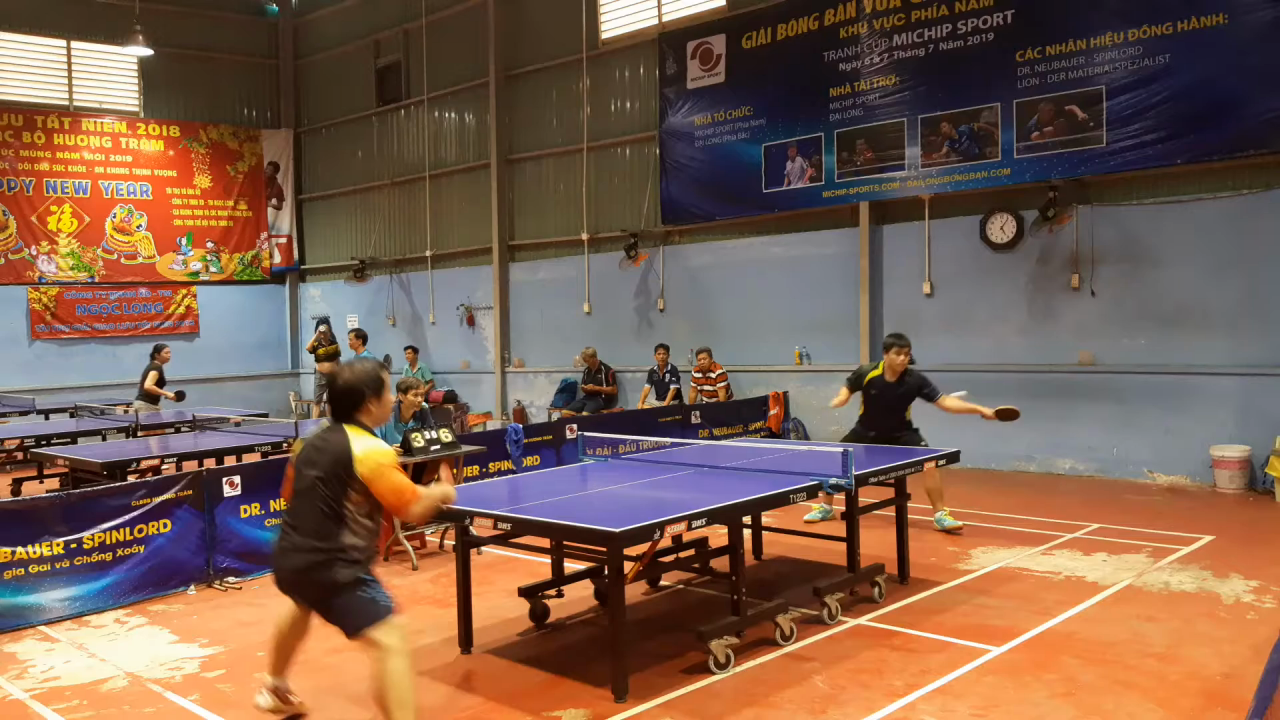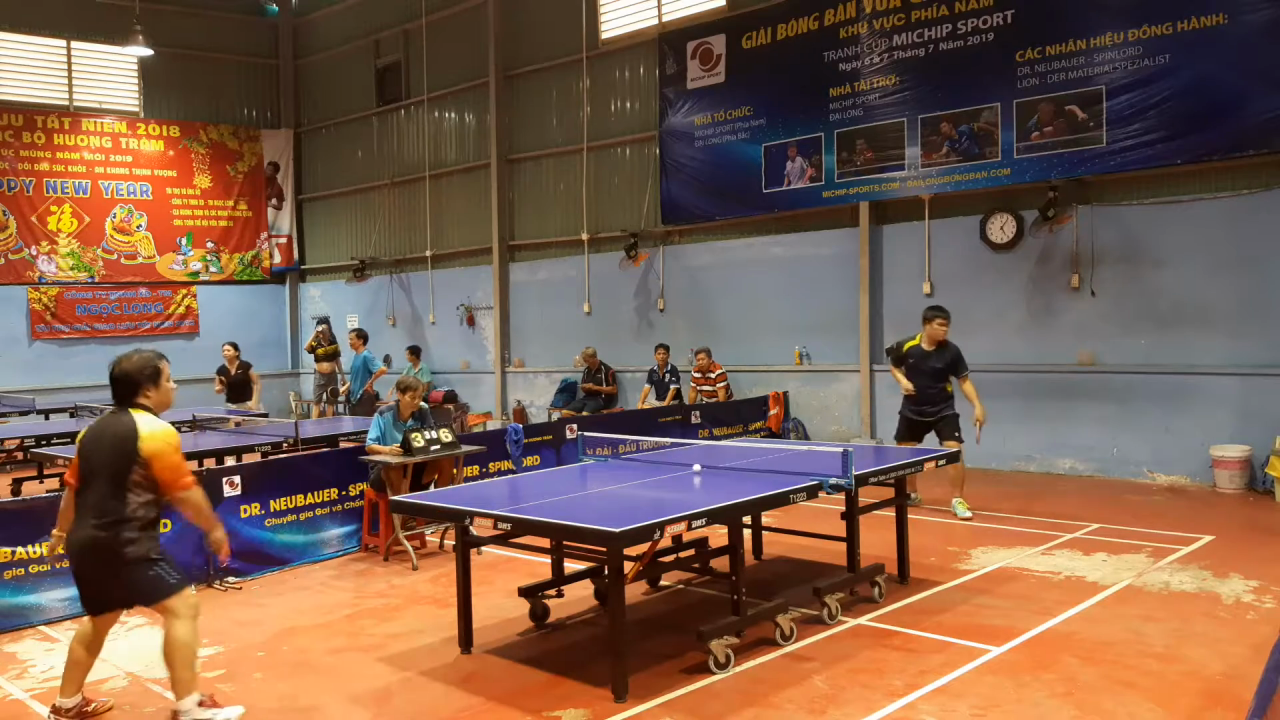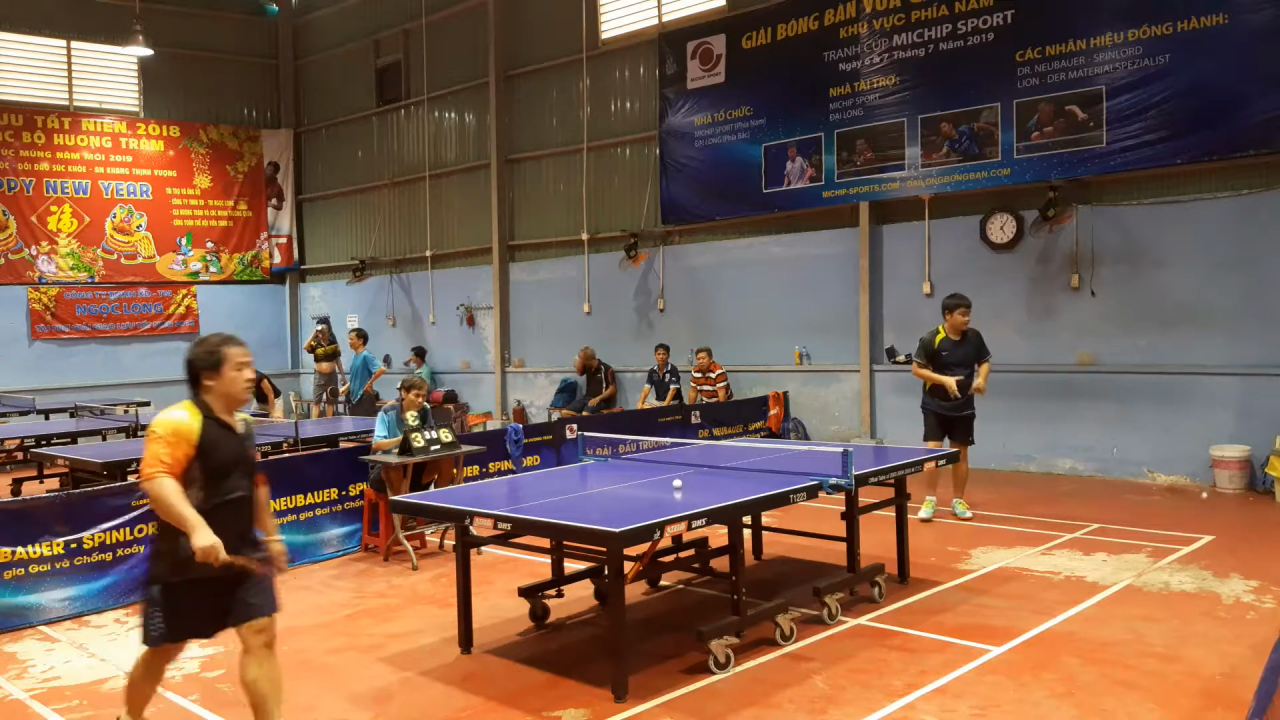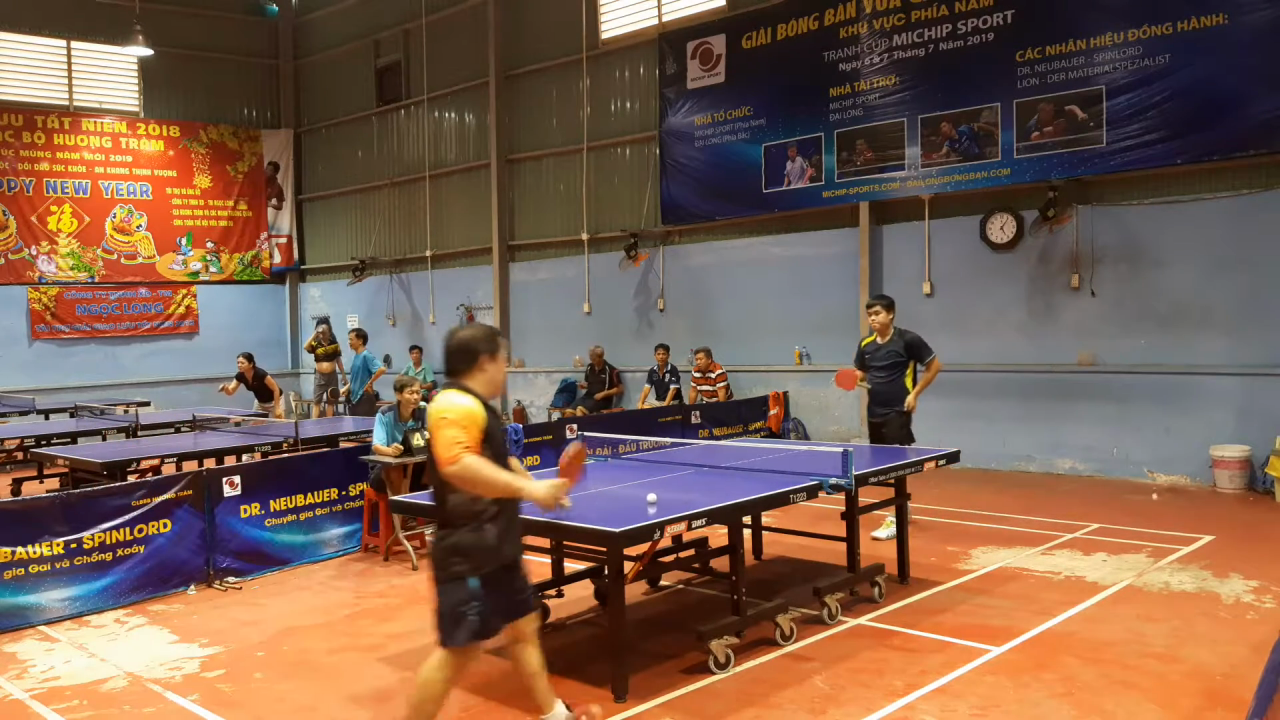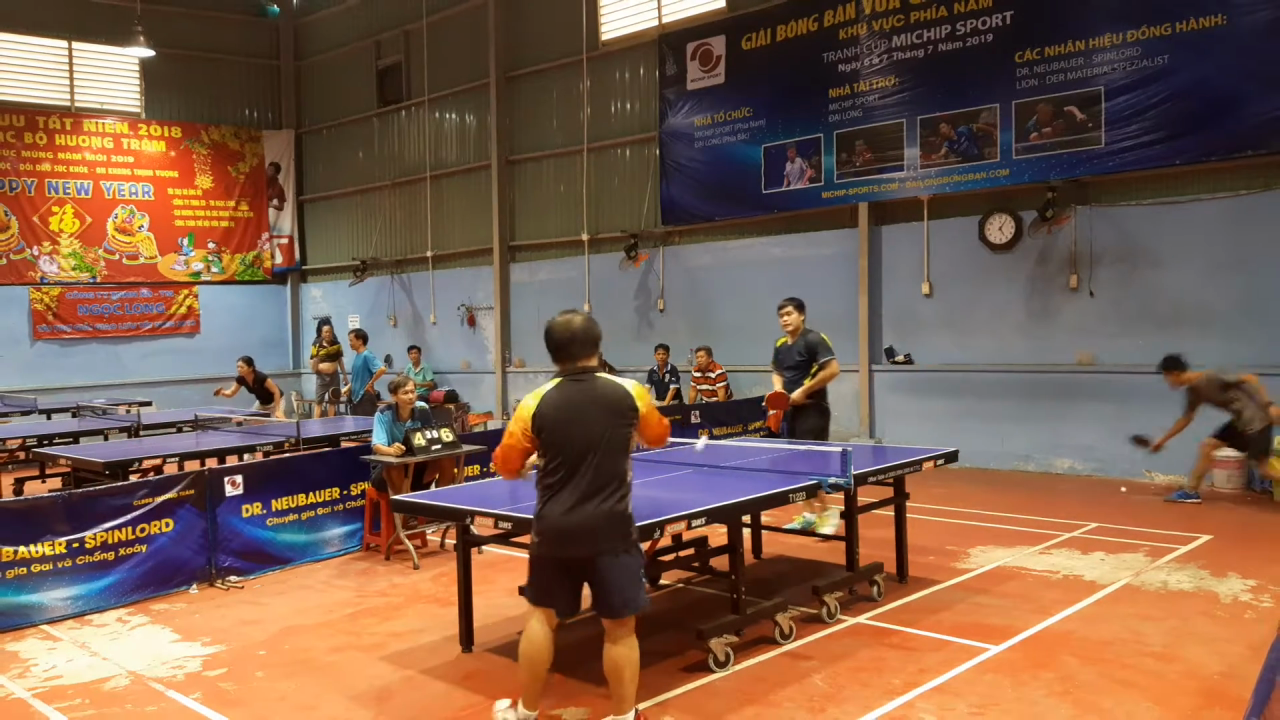
dt=1s
person 1, frame 1
left shoulder: (314, 442)
right shoulder: (372, 452)
left elbow: (291, 495)
right elbow: (412, 508)
right wrist: (444, 491)
left hip: (292, 560)
right hip: (335, 570)
left knee: (303, 609)
right knee: (393, 646)
left ankle: (275, 690)
person 1, frame 2
left shoulder: (97, 428)
right shoulder: (156, 431)
left elbow: (74, 485)
right elbow: (183, 492)
left wrist: (62, 530)
right wrist: (215, 529)
left hip: (88, 542)
right hip: (126, 544)
left knee: (98, 621)
right knee: (184, 607)
person 1, frame 3
left shoulder: (242, 425)
right shoulder: (178, 423)
right elbow: (158, 482)
left wrist: (271, 536)
right wrist: (198, 530)
left hip: (241, 555)
right hip: (191, 563)
left knee: (262, 635)
right knee: (165, 649)
person 1, frame 4
left shoulder: (477, 407)
right shoulder: (456, 407)
right elbow: (458, 467)
left wrist: (539, 489)
right wrist: (528, 488)
left hip: (496, 549)
right hip: (469, 555)
left knee: (524, 629)
right knee: (459, 652)
person 1, frame 5
left shoulder: (536, 403)
right shoulder: (629, 392)
left elbow: (506, 466)
right elbow: (659, 436)
left hip: (555, 530)
right hip: (610, 528)
left knee: (542, 617)
right knee: (620, 627)
person 2, frame 1
left shoulder: (915, 380)
right shoulder: (867, 373)
left elbow: (944, 402)
right elbow: (848, 388)
left wrist: (979, 409)
right wrist: (841, 398)
left hip: (901, 430)
right hip: (868, 429)
left ankle: (941, 515)
right ankle: (826, 506)
person 2, frame 2
left shoulder: (951, 351)
right shoulder: (906, 346)
left elbow: (964, 380)
right elbow: (893, 366)
left wrist: (977, 407)
right wrist: (902, 381)
left hip: (943, 410)
right hip: (912, 410)
left knee: (954, 451)
left ankle: (957, 500)
right ankle: (912, 494)
person 2, frame 3
left shoulder: (974, 337)
right shoulder: (931, 340)
left elbow: (984, 362)
right elbow: (918, 369)
left wrist: (981, 379)
right wrist: (945, 380)
left hip: (963, 407)
right hip: (935, 405)
left knee: (961, 453)
left ankle: (958, 501)
right ankle: (930, 501)
person 2, frame 4
left shoulder: (908, 339)
right shoulder: (865, 344)
left elbow: (934, 365)
right elbow: (861, 372)
left wrist: (915, 393)
left hip: (898, 412)
right hip: (875, 413)
left ankle: (896, 519)
person 2, frame 5
left shoulder: (813, 339)
right shoulder: (780, 345)
left elbow: (832, 369)
left wrist: (804, 391)
right wrist: (777, 389)
left hip: (813, 409)
right hip: (794, 411)
left ankle: (830, 513)
right ankle: (809, 516)
